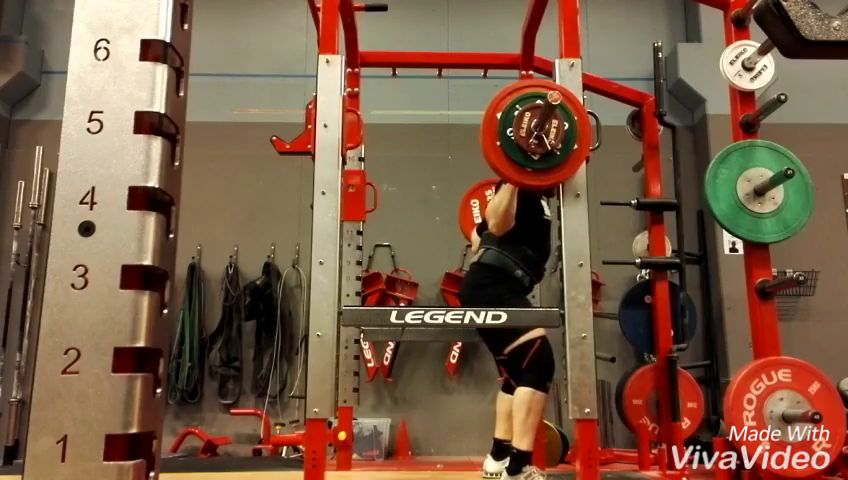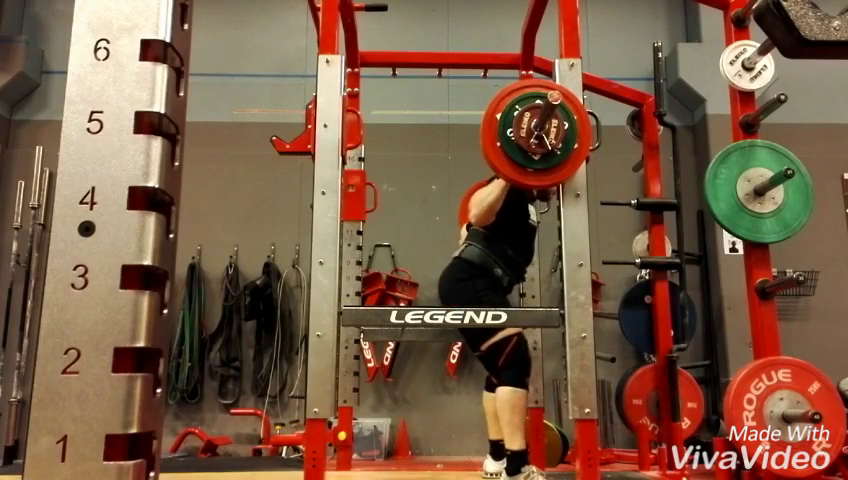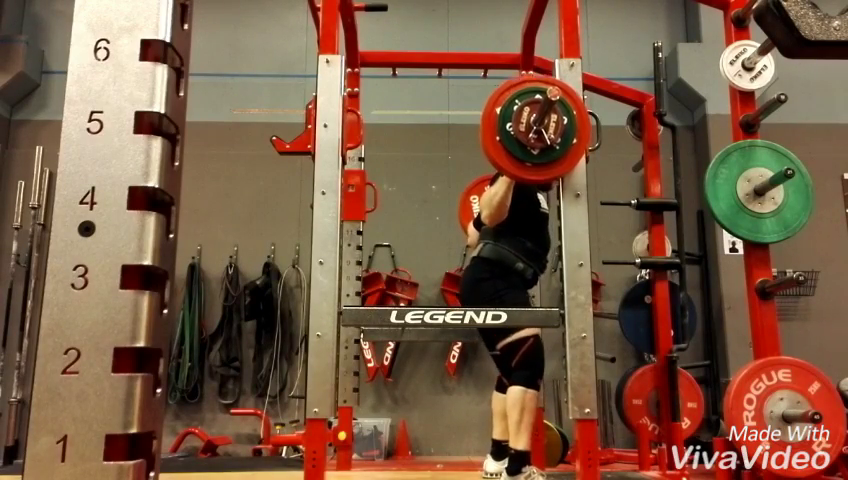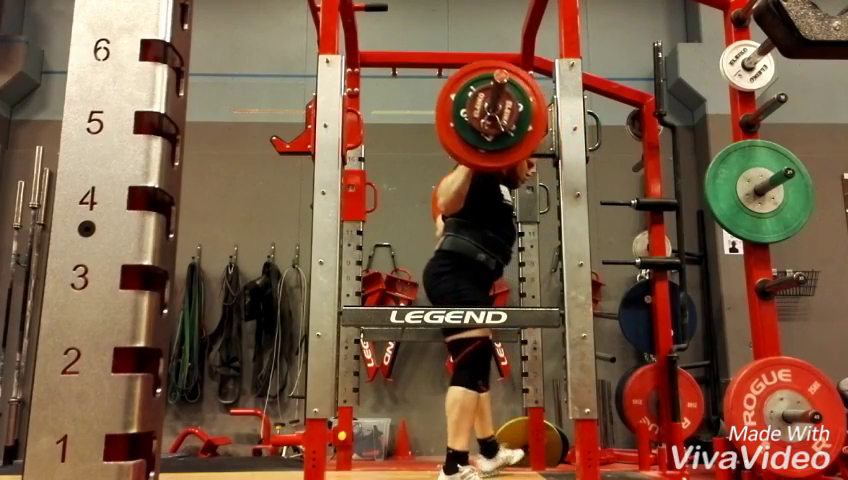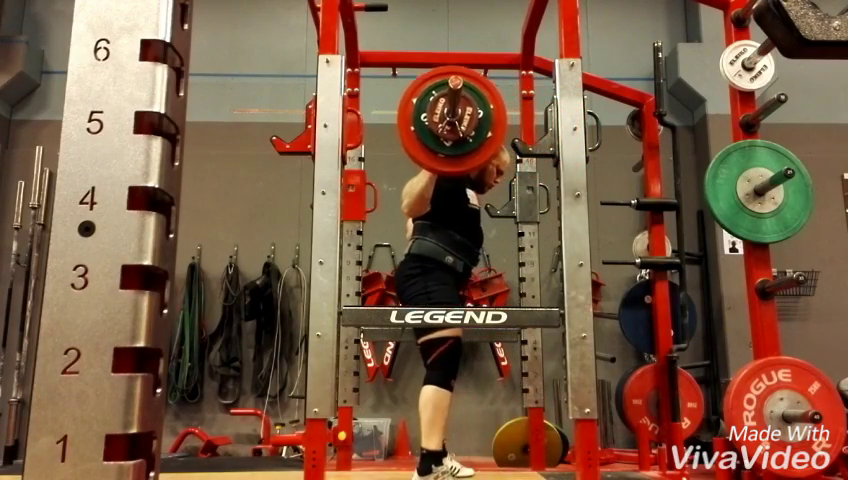
dt=1s
person 1, frame 1
left shoulder: (527, 196)
right shoulder: (525, 190)
left elbow: (478, 238)
right elbow: (498, 224)
left hip: (493, 288)
right hip: (491, 287)
left knee: (521, 370)
right knee: (538, 365)
person 1, frame 2
left shoulder: (520, 198)
right shoulder: (514, 190)
left elbow: (468, 231)
right elbow: (478, 214)
left hip: (474, 285)
right hip: (470, 284)
left knee: (503, 367)
right knee: (515, 363)
person 1, frame 3
left shoulder: (525, 190)
right shoulder: (521, 184)
left elbow: (473, 237)
right elbow: (491, 214)
right wrist: (509, 172)
left hip: (492, 284)
right hip: (493, 283)
left knee: (512, 368)
right knee: (527, 365)
person 1, frame 4
left shoulder: (493, 186)
right shoulder: (486, 176)
left elbow: (442, 227)
right elbow: (446, 203)
right wrist: (469, 162)
left hip: (462, 279)
right hip: (456, 276)
left knee: (476, 363)
right knee: (471, 365)
left ankle: (490, 451)
person 1, frame 5
left shoulder: (462, 190)
right shoulder: (451, 180)
left elbow: (415, 226)
right elbow: (411, 206)
left hip: (435, 280)
right hip: (427, 277)
left knee: (443, 365)
right knee: (444, 363)
